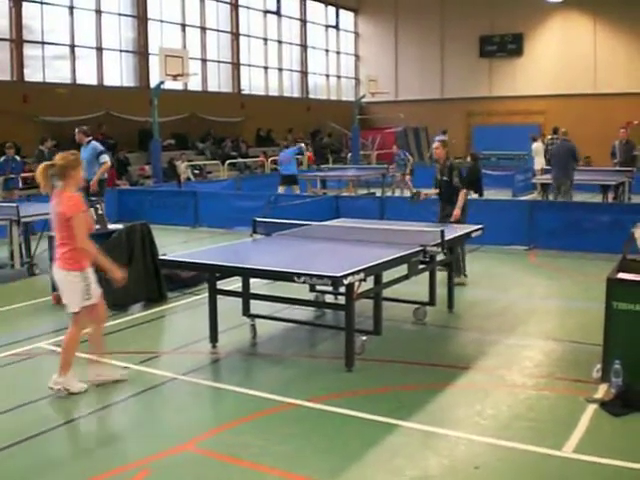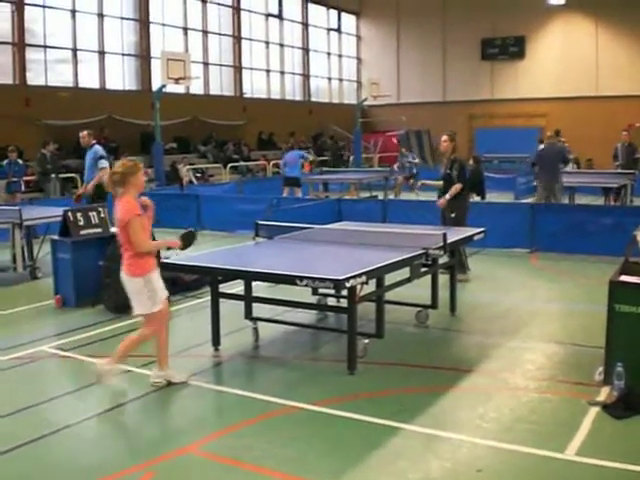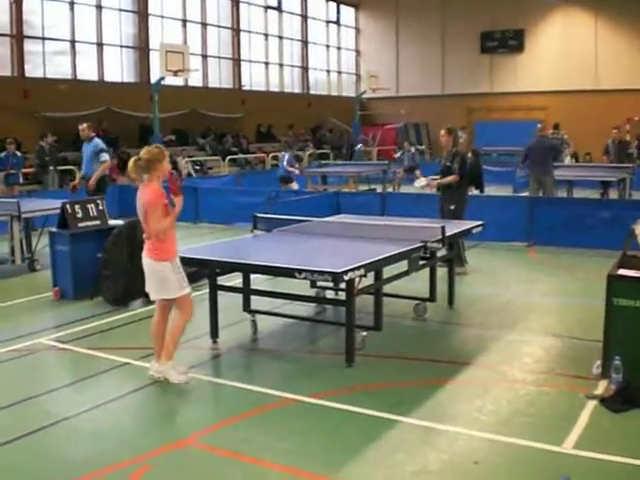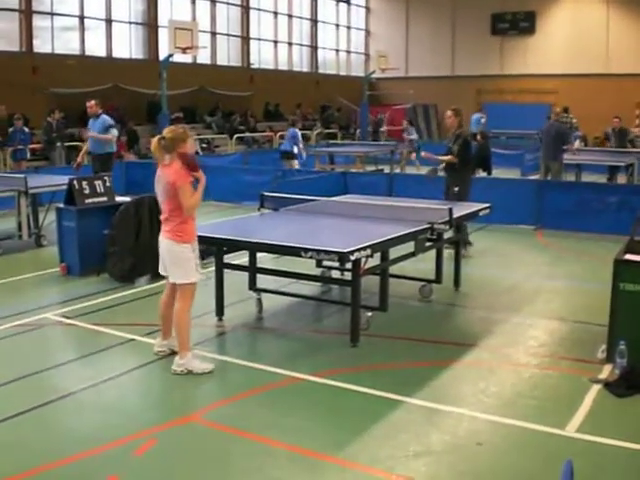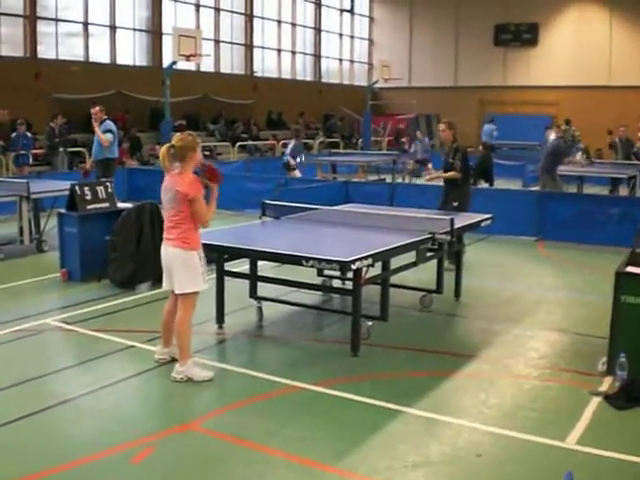
dt=0.4s
person 1, frame 1
left shoulder: (59, 197)
right shoulder: (73, 200)
right elbow: (84, 243)
left wrist: (86, 214)
right wrist: (112, 268)
left hip: (64, 266)
right hip: (74, 268)
left knee: (99, 314)
right knee: (79, 323)
left ankle: (98, 367)
right ankle: (62, 378)
person 1, frame 2
left shoulder: (127, 203)
right shoulder: (130, 206)
right elbow: (142, 245)
left wrist: (149, 211)
right wrist: (168, 243)
left hip: (147, 270)
right hip: (139, 273)
left knee: (164, 318)
right knee: (152, 327)
left ankle: (161, 371)
right ankle: (110, 363)
person 1, frame 3
left shoulder: (146, 189)
right shoulder: (156, 192)
right elbow: (157, 230)
left wrist: (172, 205)
right wrist: (176, 209)
left hip: (154, 257)
right hip: (163, 258)
left knee: (162, 310)
right knee: (185, 310)
left ankle: (159, 363)
right ankle: (164, 364)
person 1, frame 4
left shoulder: (163, 170)
right shoulder: (180, 171)
right elbow: (189, 208)
right wrist: (201, 182)
left hip: (168, 237)
right hip: (182, 240)
left knee: (171, 291)
right knee: (185, 299)
left ankle: (164, 341)
right ankle: (183, 358)
person 1, frame 5
left shoulder: (170, 179)
right shoulder: (192, 181)
right elbow: (205, 220)
right wrist: (214, 192)
left hip: (169, 246)
right hip: (186, 249)
left knee: (174, 301)
right knee: (186, 308)
left ankle: (165, 349)
right ankle: (183, 366)
person 2, frame 1
left shoulder: (453, 167)
right shoulder: (439, 168)
left elbow: (462, 189)
left wrist: (458, 208)
right wrist: (428, 193)
left hip: (455, 207)
right hip: (445, 206)
left ankle: (460, 274)
person 2, frame 2
left shoulder: (457, 162)
right shoulder: (446, 161)
left elbow: (459, 184)
left wrist: (446, 198)
right wrist: (426, 182)
left hip: (457, 203)
right hip: (448, 203)
left ankle: (463, 271)
right ankle: (453, 265)
person 2, frame 3
left shoulder: (458, 155)
right shoulder: (446, 155)
left elbow: (456, 177)
left wrist: (437, 182)
right wrist: (434, 179)
left hip: (456, 197)
right hip: (446, 195)
left ankle: (460, 264)
right ankle: (451, 258)
person 2, frame 4
left shoulder: (462, 137)
right shoulder: (454, 135)
left elbow: (455, 158)
left wrist: (433, 157)
right wrist: (443, 166)
left hip: (460, 179)
right hip: (452, 177)
left ankle: (464, 245)
right ankle: (458, 241)
person 2, frame 5
left shoulder: (459, 150)
right shoulder: (447, 149)
left elbow: (458, 173)
left wrist: (438, 176)
right wrist: (435, 174)
left hip: (459, 191)
right hip: (449, 189)
left ankle: (454, 259)
right ankle: (455, 253)
